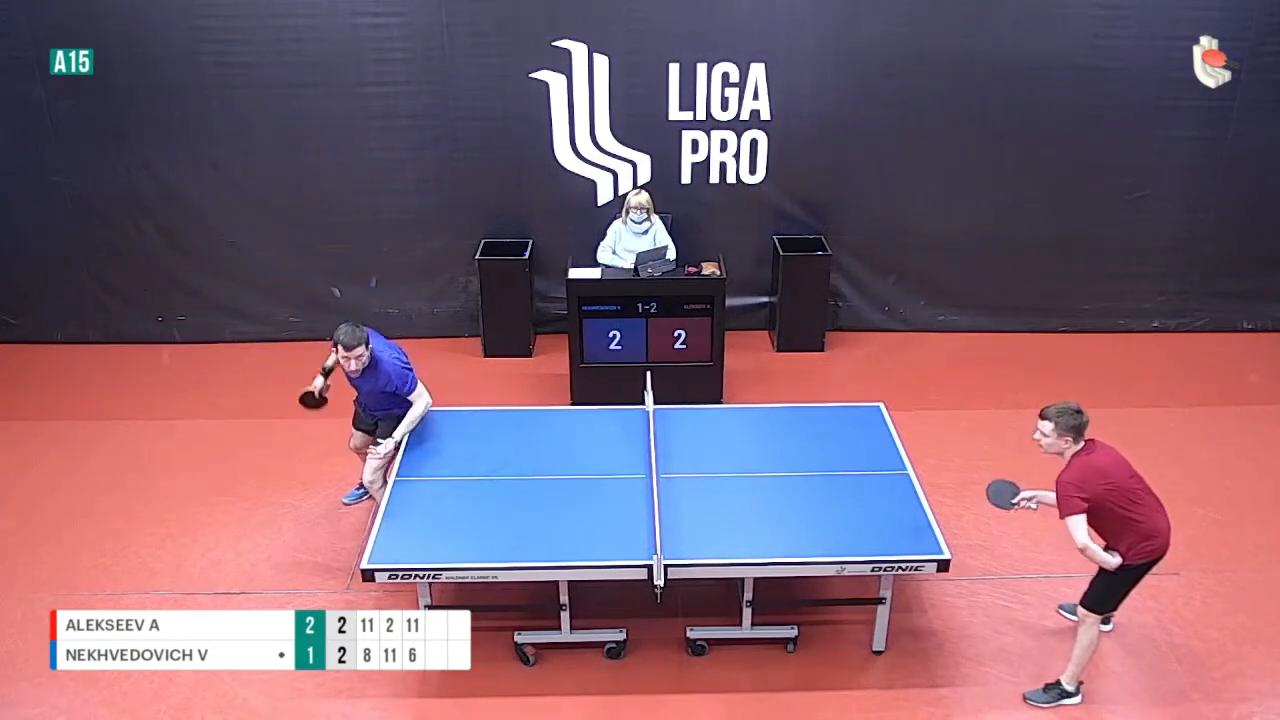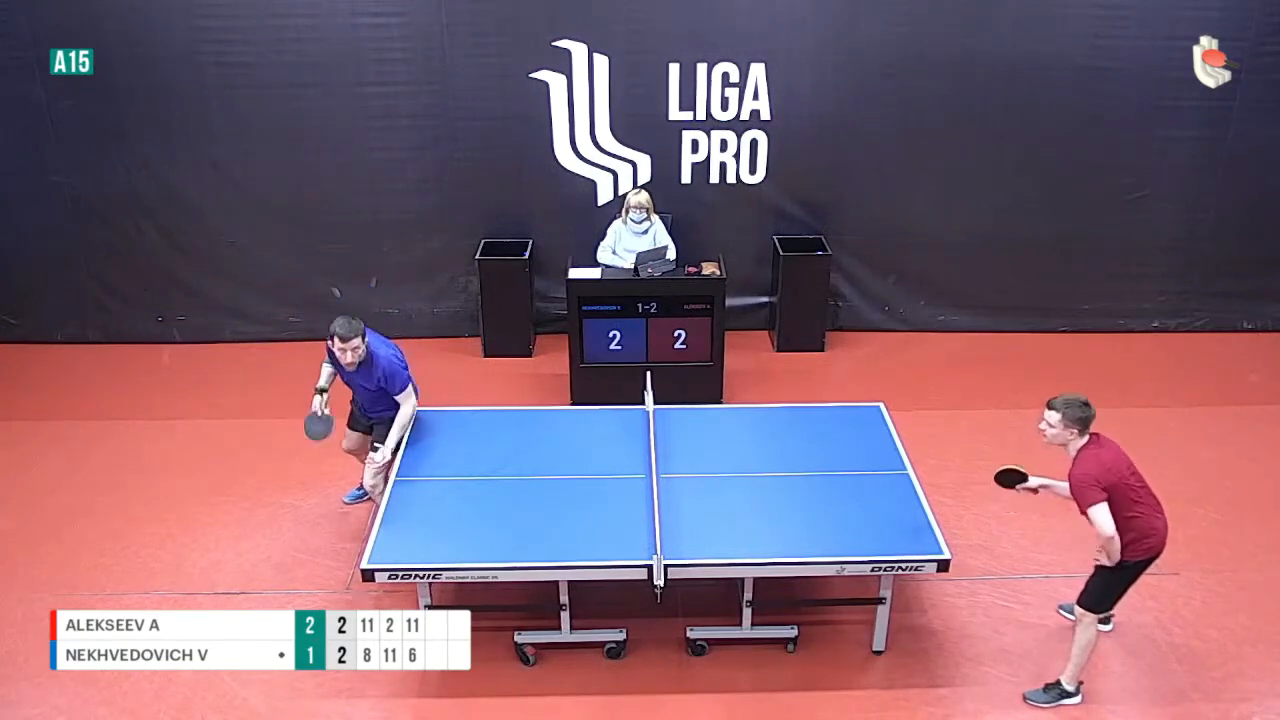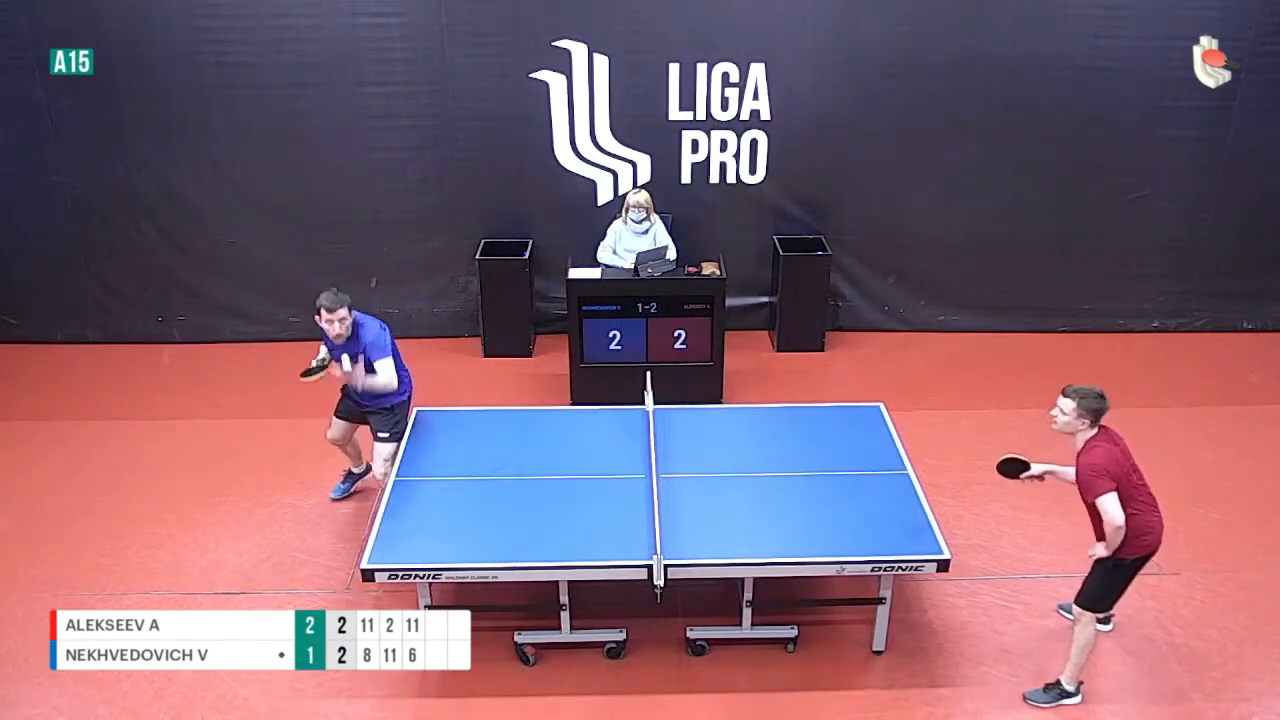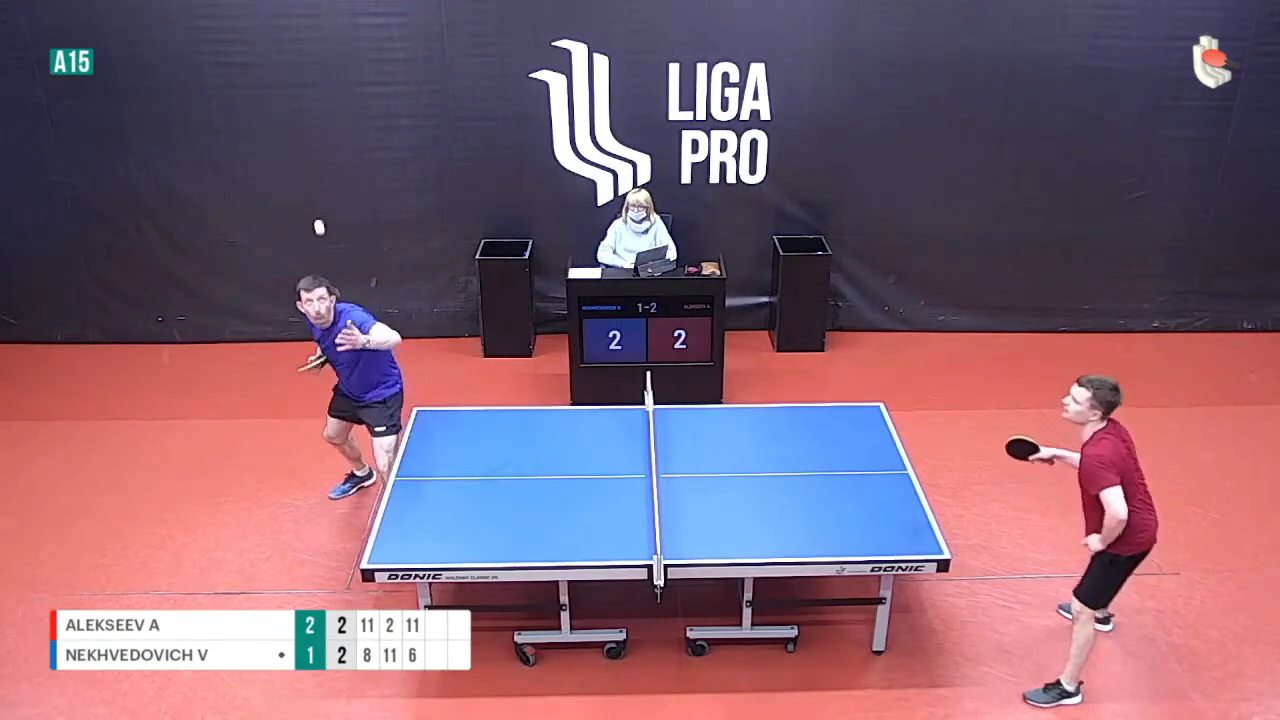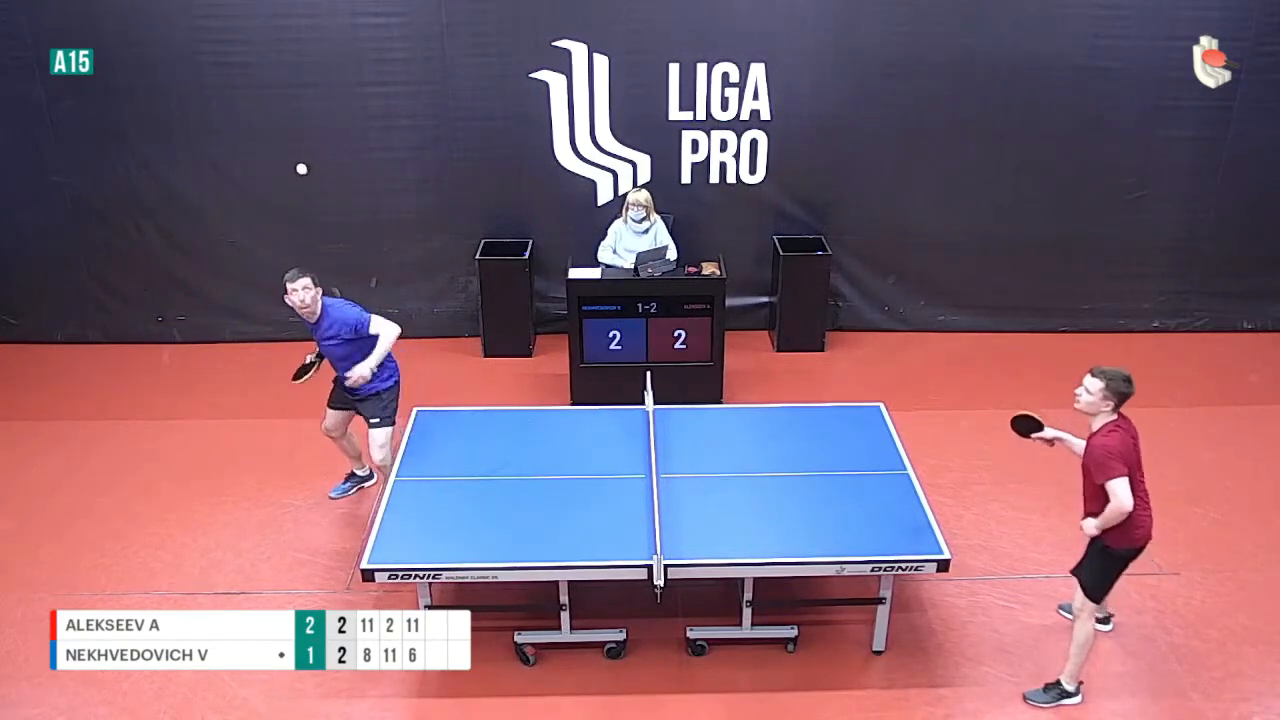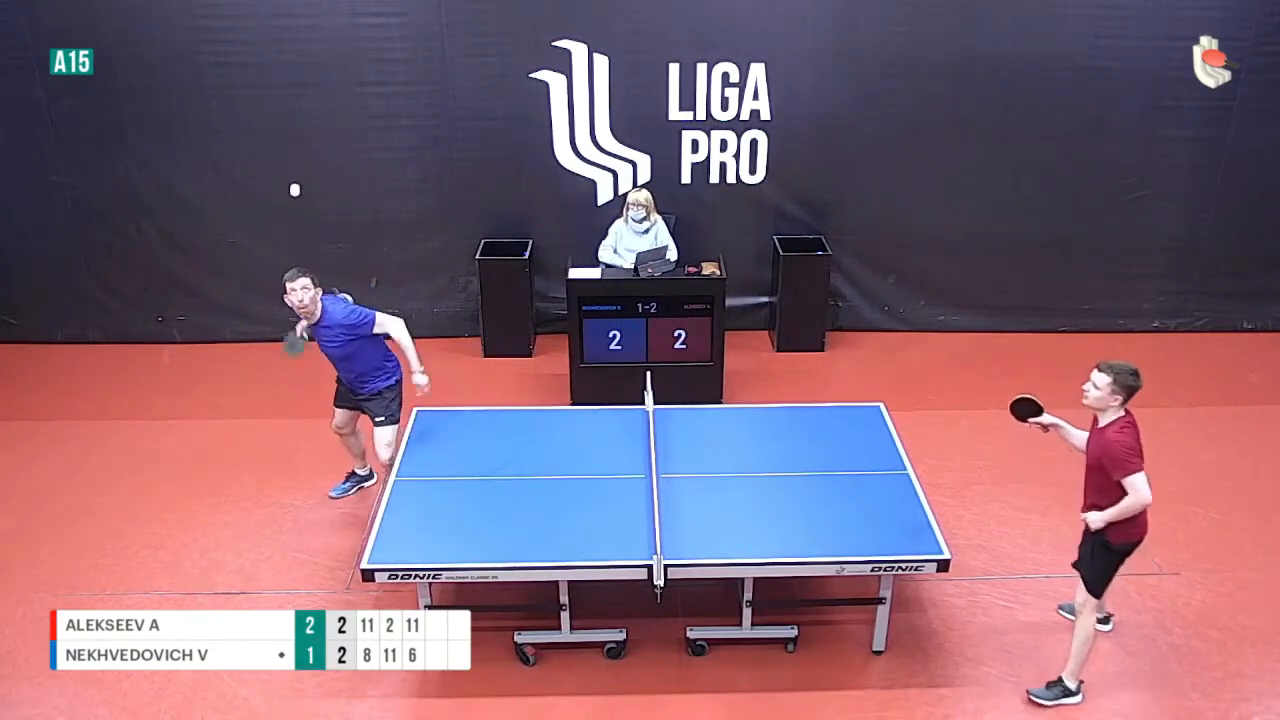
dt=0.2s
person 1, frame 1
left shoulder: (1070, 479)
right shoulder: (1096, 449)
left elbow: (1083, 543)
left wrist: (1111, 563)
right wrist: (1039, 496)
left hip: (1141, 545)
right hip: (1154, 527)
left knee: (1089, 614)
left ankle: (1068, 687)
right ankle: (1102, 612)
person 1, frame 2
left shoulder: (1082, 471)
right shoulder: (1099, 443)
left elbow: (1106, 532)
left wrist: (1112, 558)
right wrist: (1045, 484)
left hip: (1138, 542)
right hip: (1151, 525)
left knee: (1085, 613)
left ankle: (1068, 687)
right ankle: (1102, 612)
person 1, frame 3
left shoulder: (1091, 462)
right shoulder: (1105, 436)
left elbow: (1115, 520)
left wrist: (1108, 548)
right wrist: (1049, 470)
left hip: (1133, 540)
right hip: (1146, 525)
left knee: (1083, 612)
left ankle: (1068, 687)
right ankle: (1102, 612)
person 1, frame 4
left shoulder: (1097, 454)
right shoulder: (1112, 430)
left elbow: (1118, 513)
left wrist: (1102, 541)
right wrist: (1058, 455)
left hip: (1126, 539)
right hip: (1140, 527)
left knee: (1081, 610)
left ankle: (1068, 687)
right ankle: (1101, 612)
person 1, frame 5
left shoulder: (1105, 445)
right shoulder: (1118, 424)
left elbow: (1123, 504)
left wrist: (1096, 525)
right wrist: (1061, 437)
left hip: (1121, 534)
right hip: (1130, 527)
left knee: (1083, 607)
right knee: (1092, 572)
left ankle: (1068, 686)
right ankle: (1101, 613)
person 1, frame 6
left shoulder: (1116, 441)
right shoulder: (1110, 420)
left elbow: (1142, 497)
right elbow: (1092, 446)
left wrist: (1103, 518)
right wrist: (1056, 424)
left hip: (1116, 529)
right hip: (1107, 522)
left knee: (1085, 603)
right knee: (1088, 565)
left ankle: (1069, 685)
right ankle: (1100, 613)
person 2, frame 1
left shoulder: (389, 365)
right shoulder: (347, 338)
left elbow: (424, 401)
left wrist: (394, 440)
right wrist: (324, 373)
left hip: (395, 411)
right hip: (367, 403)
left knee: (371, 478)
right knee: (358, 446)
right ankle: (374, 482)
person 2, frame 2
left shoulder: (386, 361)
right shoulder: (335, 346)
left elbow: (409, 404)
right elbow: (330, 363)
left wrist: (389, 447)
right wrist: (321, 390)
left hip: (391, 413)
right hip: (363, 404)
left knee: (372, 484)
right knee: (351, 446)
right ankle: (374, 480)
person 2, frame 3
left shoulder: (371, 333)
right shoulder: (328, 328)
left elbow: (390, 381)
left wrist: (362, 380)
right wrist: (322, 359)
left hip: (389, 400)
right hip: (356, 393)
left knee: (381, 474)
right knee: (336, 437)
right ankle: (358, 469)
person 2, frame 4
left shoulder: (352, 317)
right shoulder: (314, 322)
left elbow: (393, 338)
left wrist: (364, 341)
right wrist: (319, 358)
left hip: (382, 394)
right hip: (348, 389)
left knee: (386, 468)
right knee: (332, 436)
right ankle: (361, 473)
person 2, frame 5
left shoulder: (342, 313)
right shoulder: (310, 315)
left elbow: (392, 329)
left wrist: (369, 365)
right wrist: (320, 354)
left hip: (379, 386)
right hip: (348, 381)
left knee: (380, 460)
right knee: (332, 429)
right ankle: (361, 473)
person 2, frame 6
left shoulder: (343, 314)
right shoulder: (311, 314)
left elbow: (395, 324)
right elbow: (345, 298)
left wrist: (417, 370)
left hip: (382, 384)
right hip: (350, 381)
left knee: (385, 457)
right knee: (341, 427)
right ankle: (362, 472)
